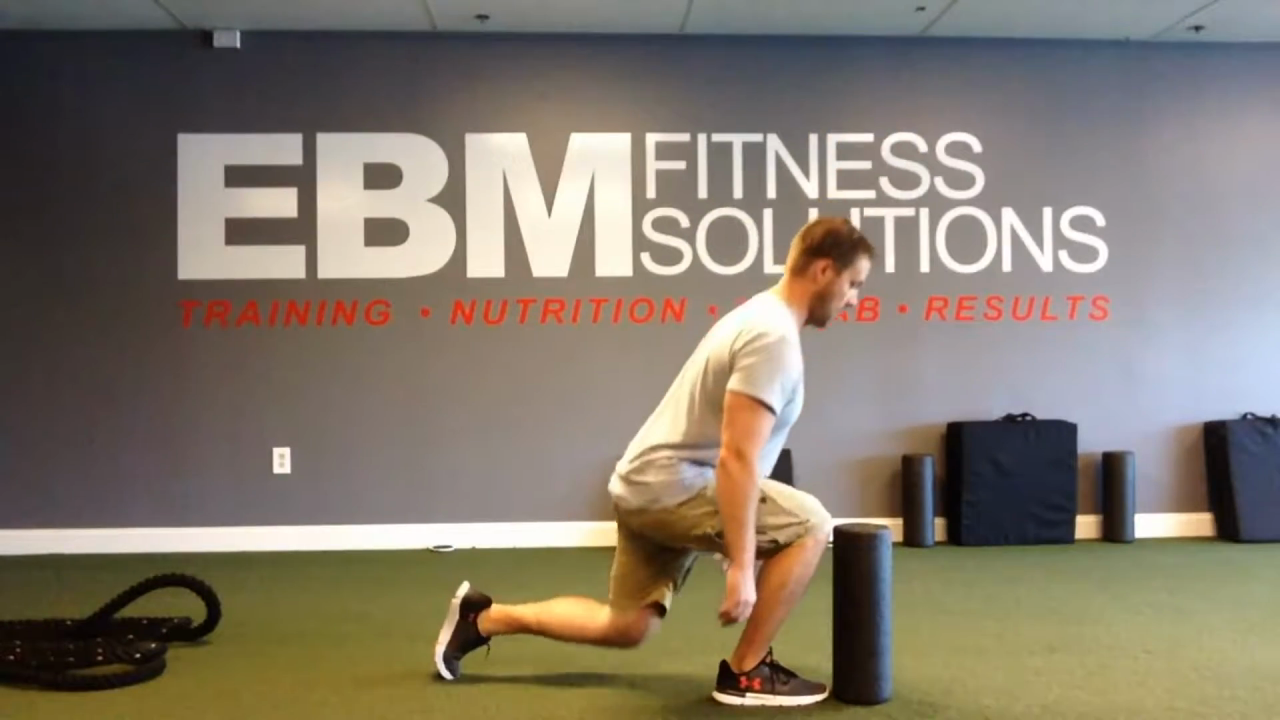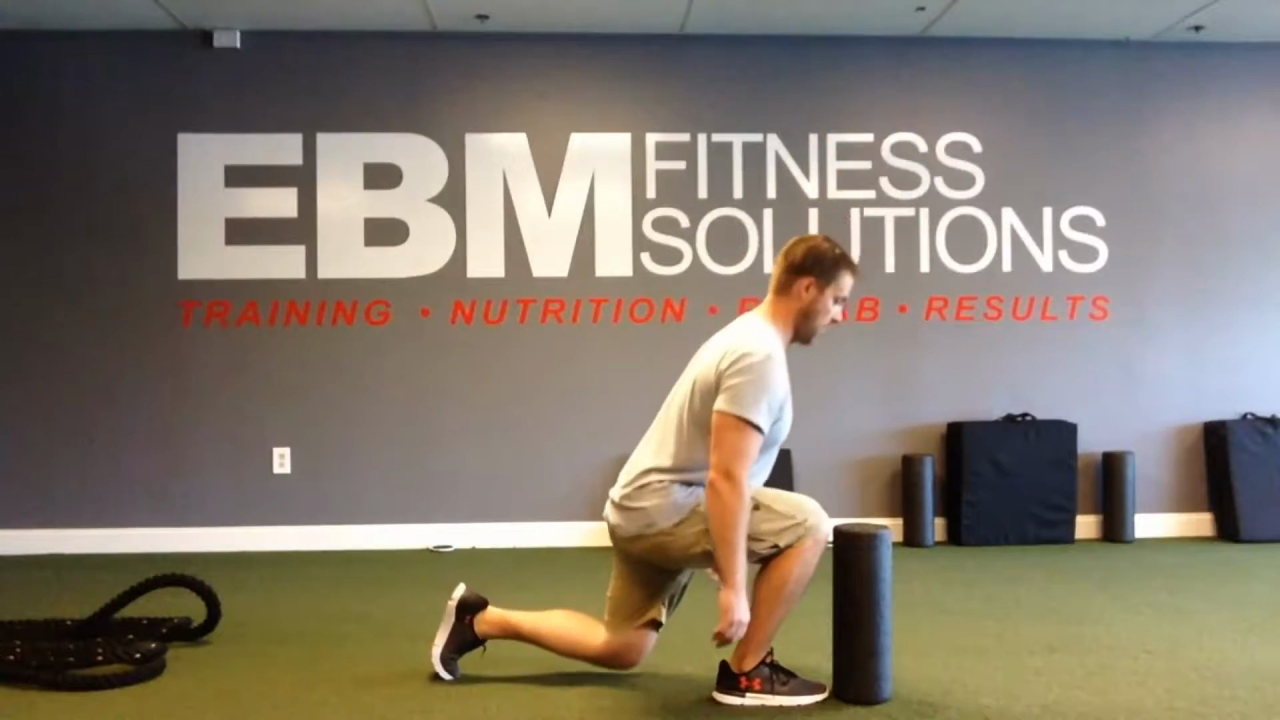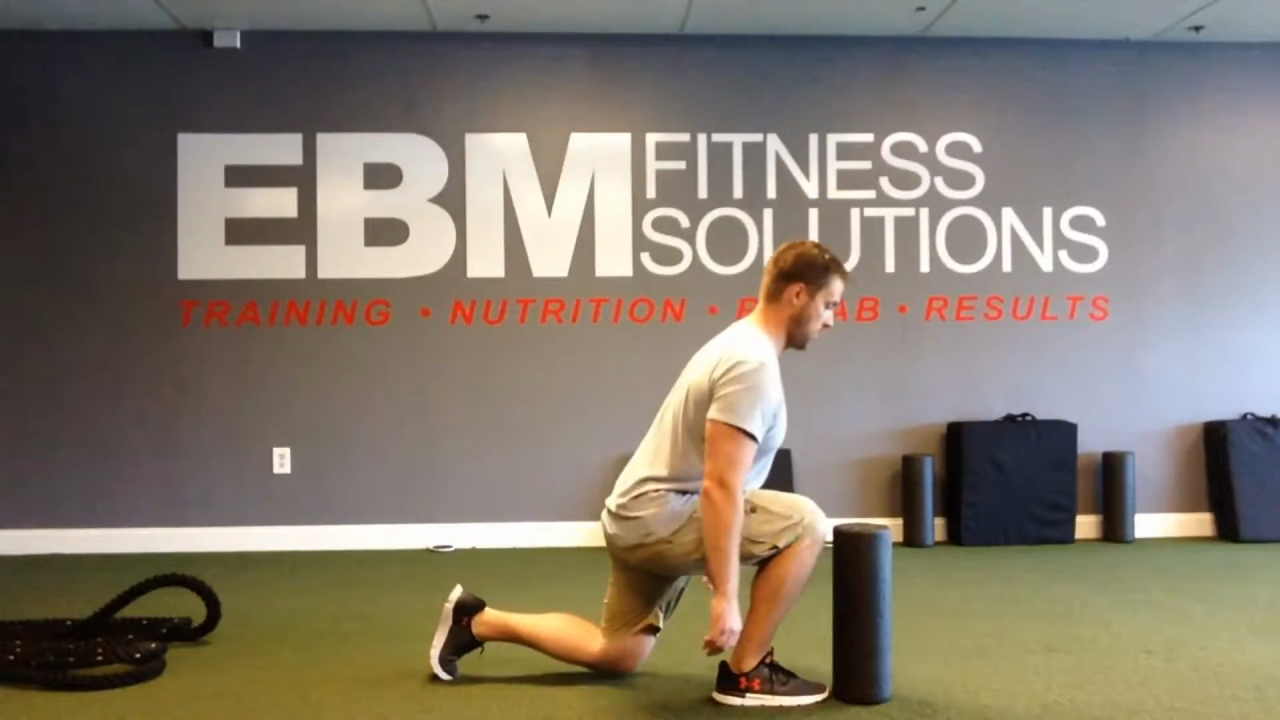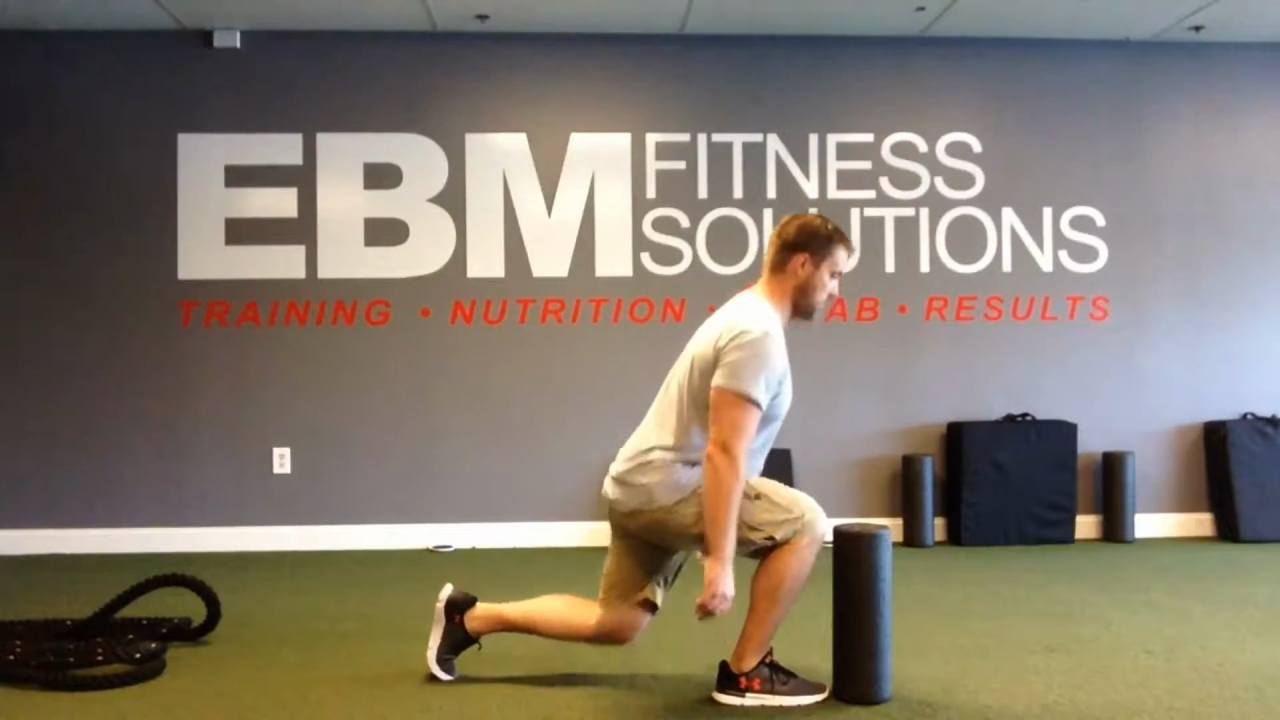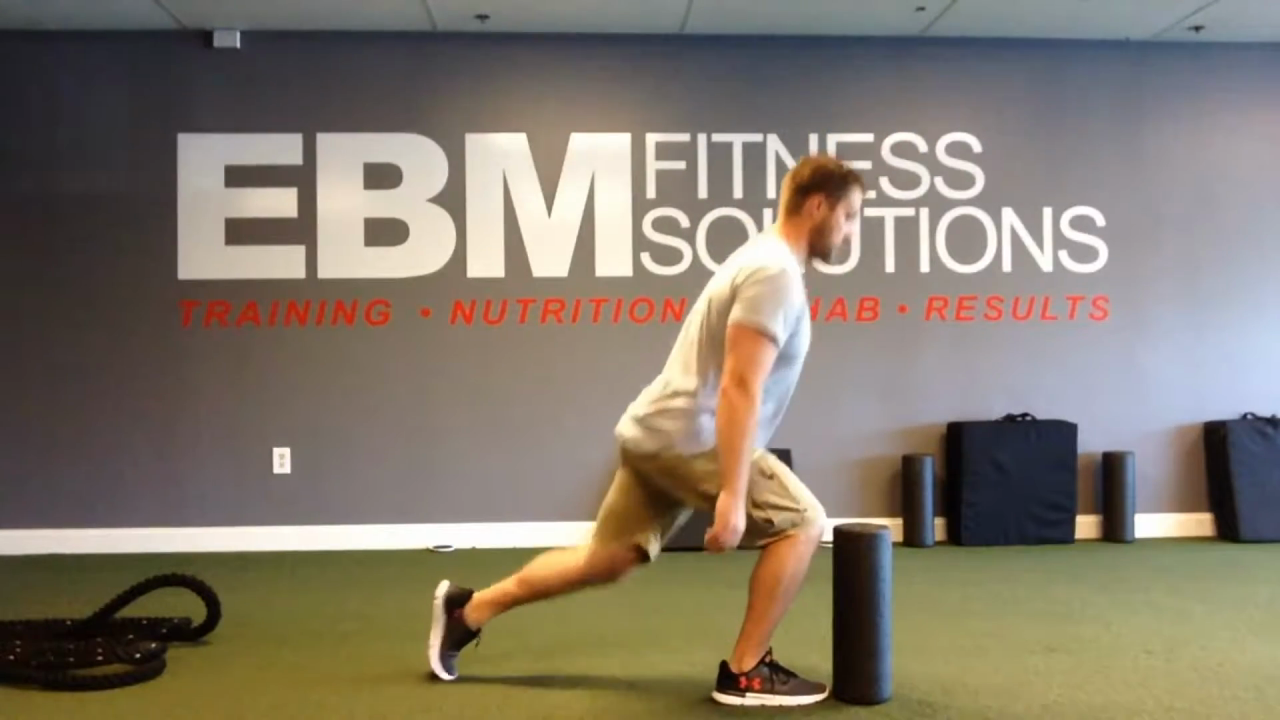
dt=0.2s
person 1, frame 1
left shoulder: (759, 316)
right shoulder: (773, 336)
right elbow: (737, 458)
right wrist: (740, 566)
left hip: (646, 485)
right hip: (671, 487)
left knee: (624, 627)
right knee: (809, 527)
left ankle: (481, 618)
right ankle: (746, 673)
person 1, frame 2
left shoulder: (746, 336)
right shoulder: (758, 356)
right elbow: (727, 480)
right wrist: (734, 589)
left hip: (644, 510)
right hip: (664, 511)
left knee: (621, 649)
right knee: (808, 526)
left ankle: (478, 619)
right ankle: (746, 672)
person 1, frame 3
left shoulder: (739, 344)
right shoulder: (751, 364)
right elbow: (722, 489)
right wrist: (726, 597)
left hip: (641, 519)
right hip: (660, 519)
left knee: (617, 655)
right knee: (805, 527)
left ankle: (475, 620)
right ankle: (746, 672)
person 1, frame 4
left shoulder: (746, 316)
right shoulder: (757, 333)
right elbow: (723, 454)
left wrist: (717, 545)
right wrist: (720, 563)
left hip: (645, 486)
right hip: (664, 489)
left knee: (613, 623)
right knee: (803, 525)
left ankle: (467, 617)
right ankle: (746, 672)
person 1, frame 5
left shoulder: (763, 259)
right shoulder: (776, 272)
right elbow: (741, 389)
left wrist: (732, 482)
right wrist: (733, 497)
left hip: (657, 433)
right hip: (686, 436)
left knee: (607, 557)
right knee: (801, 524)
left ankle: (468, 610)
right ankle: (746, 672)
